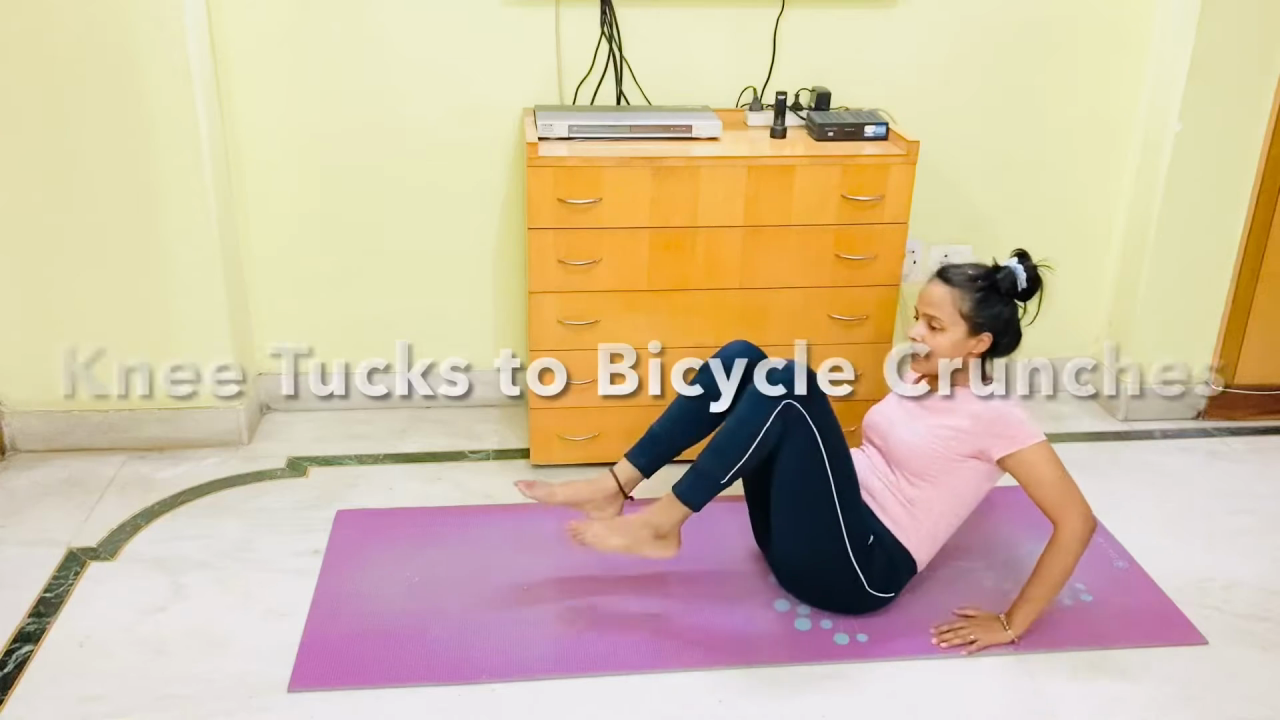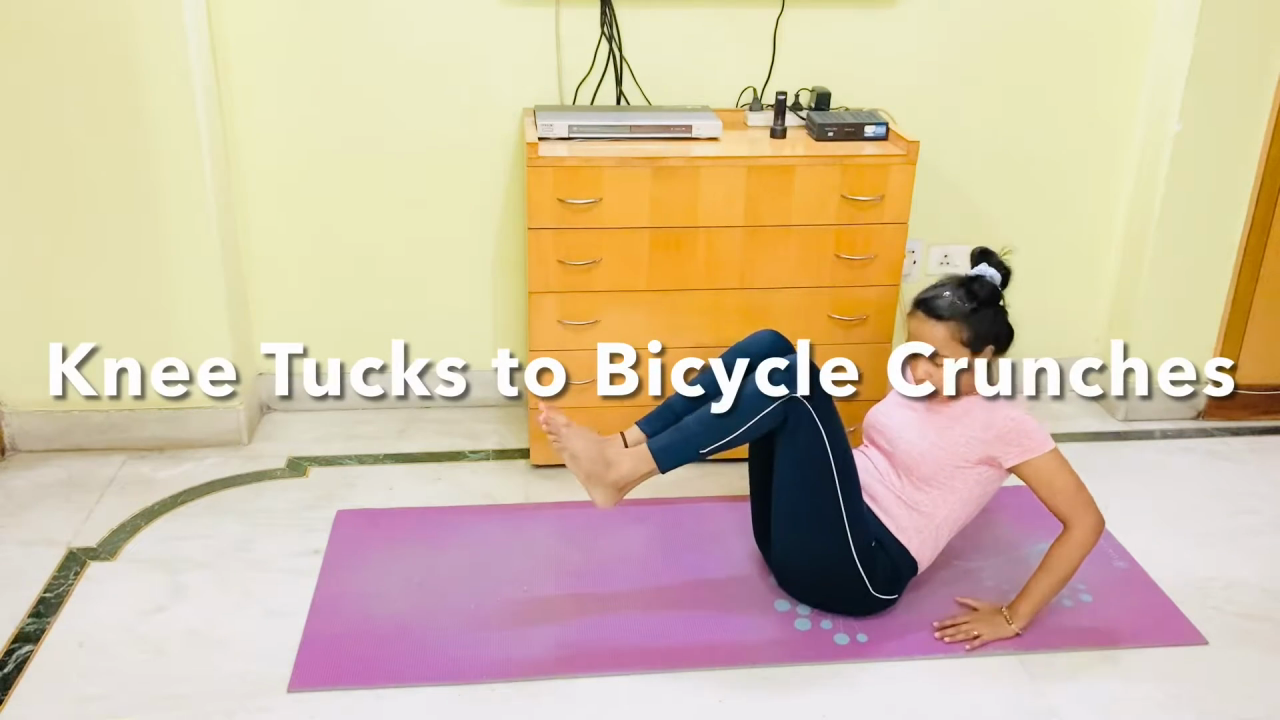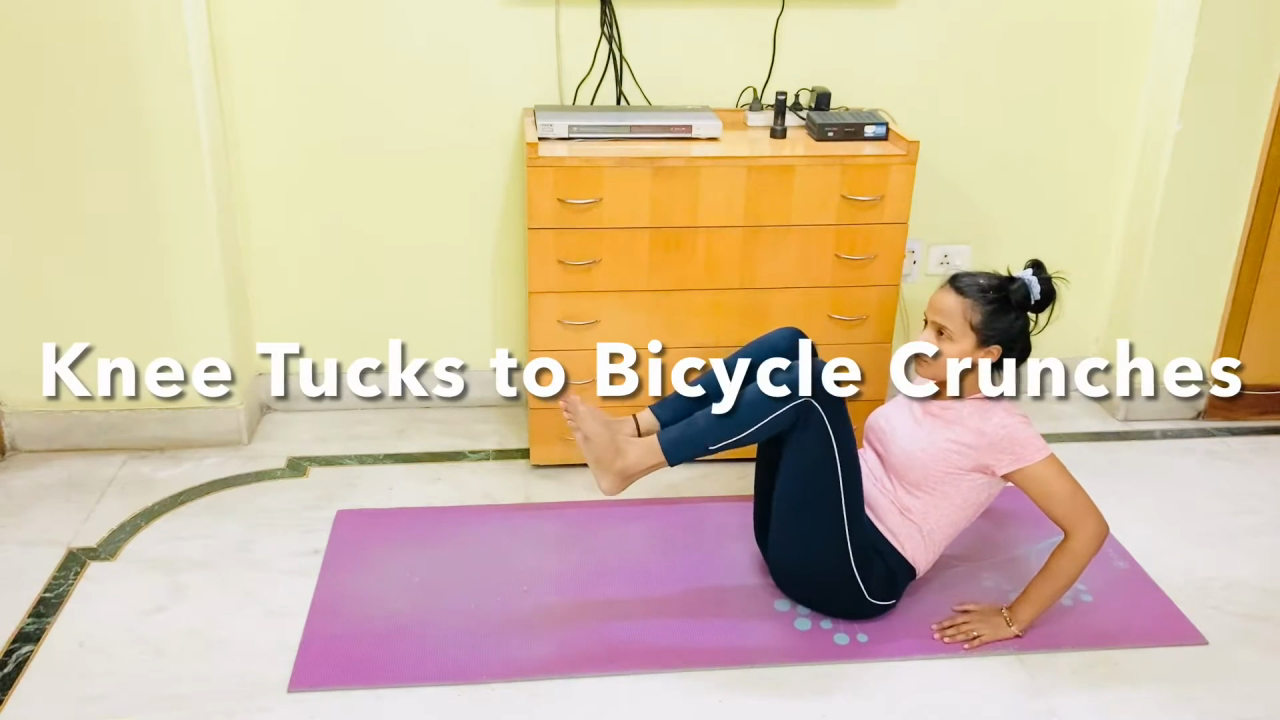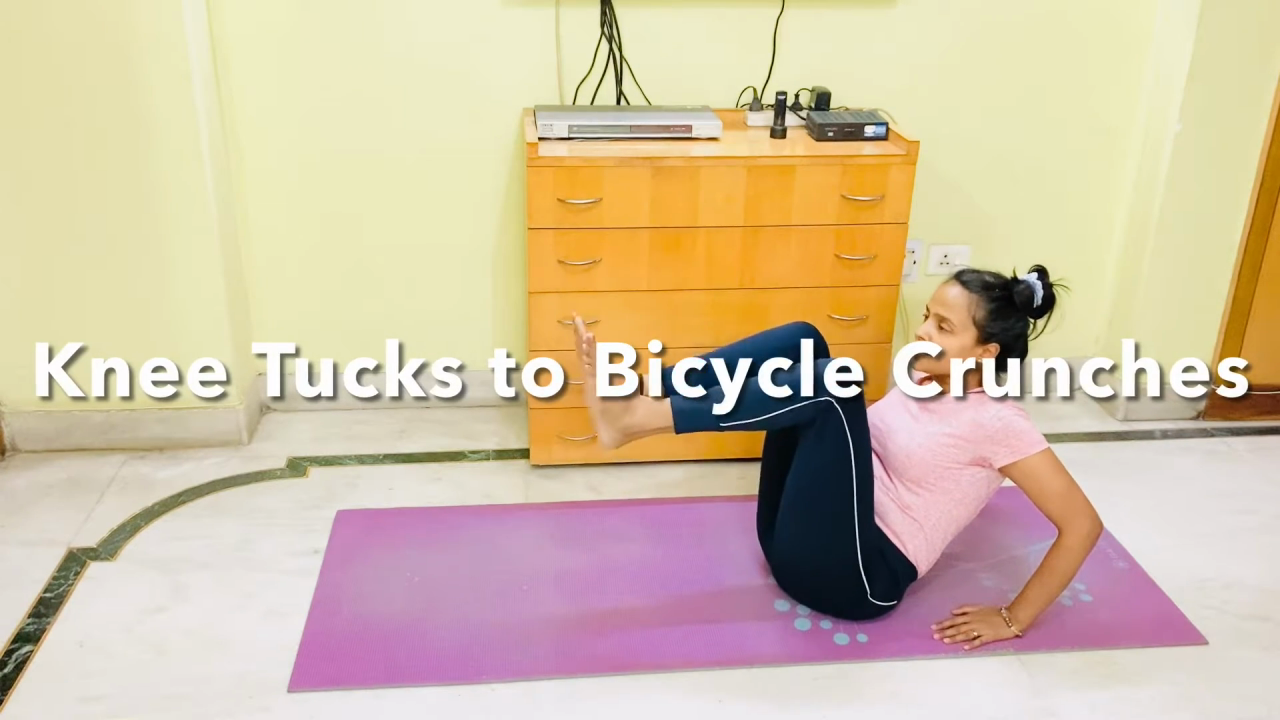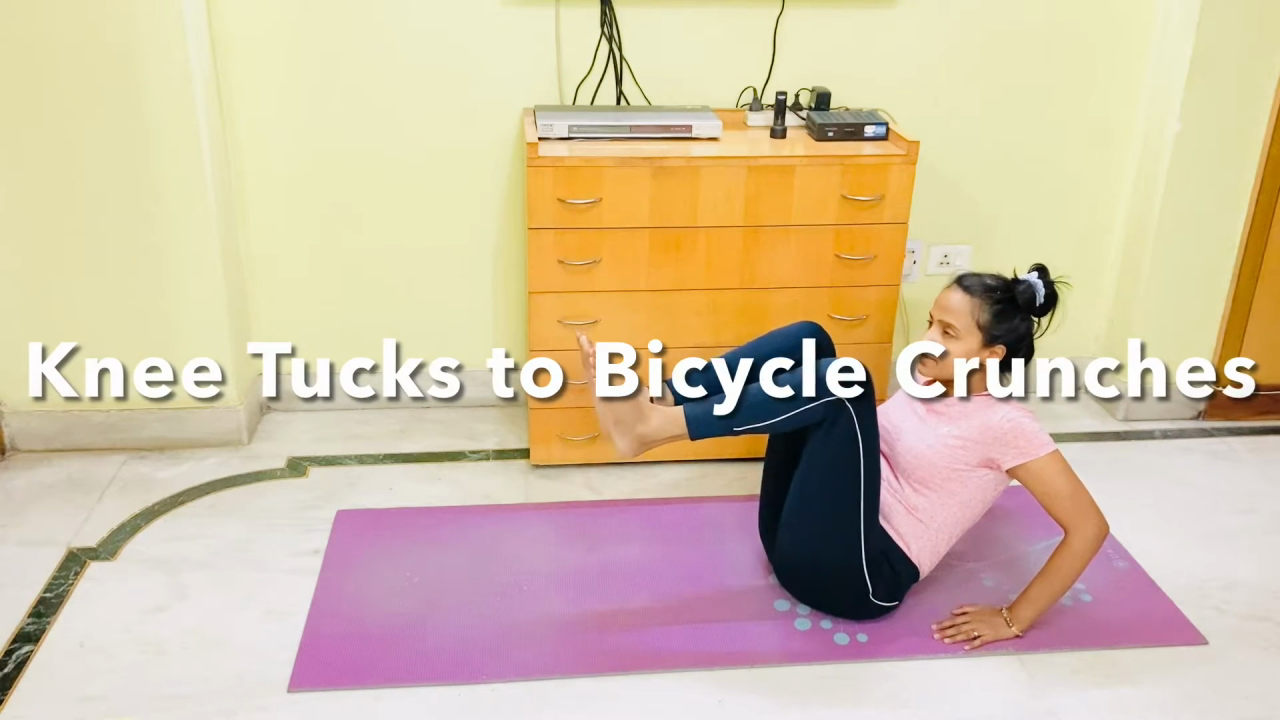
dt=1s
person 1, frame 1
left shoulder: (994, 415)
right shoulder: (925, 378)
left elbow: (1077, 521)
left wrist: (1010, 624)
left hip: (856, 568)
right hip: (808, 526)
left knee: (790, 382)
right knee: (740, 358)
left ankle: (663, 524)
right ankle: (614, 485)
person 1, frame 2
left shoulder: (1003, 424)
right shoulder: (920, 378)
left elbow: (1085, 522)
left wrist: (1014, 617)
left hip: (856, 568)
right hip: (794, 531)
left knee: (795, 378)
right knee: (766, 348)
left ankle: (623, 472)
right ankle: (625, 446)
person 1, frame 3
left shoulder: (999, 431)
right shoulder: (930, 384)
left elbow: (1088, 528)
left wrist: (1013, 620)
left hip: (852, 572)
right hip: (802, 530)
left knee: (809, 385)
right knee: (785, 346)
left ankle: (633, 460)
right ankle: (635, 429)
person 1, frame 4
left shoulder: (996, 424)
right shoulder: (923, 380)
left elbow: (1082, 526)
left wrist: (1013, 620)
left hip: (855, 574)
right hip: (796, 534)
left knee: (829, 381)
right knee: (801, 340)
left ankle: (638, 420)
right ankle: (644, 395)
person 1, frame 5
left shoulder: (1004, 427)
right shoulder: (927, 381)
left elbow: (1088, 528)
left wrist: (1012, 621)
left hip: (856, 574)
right hip: (798, 534)
right knee: (807, 339)
left ankle: (652, 428)
right ankle: (657, 404)
